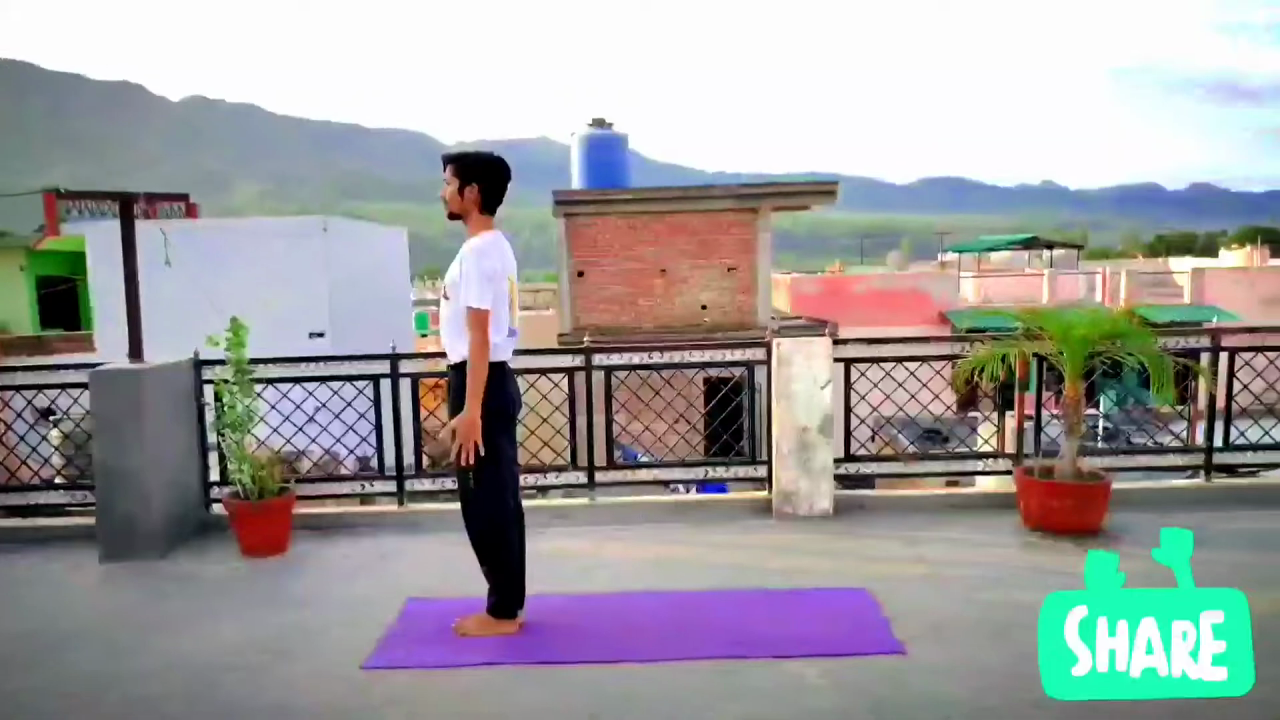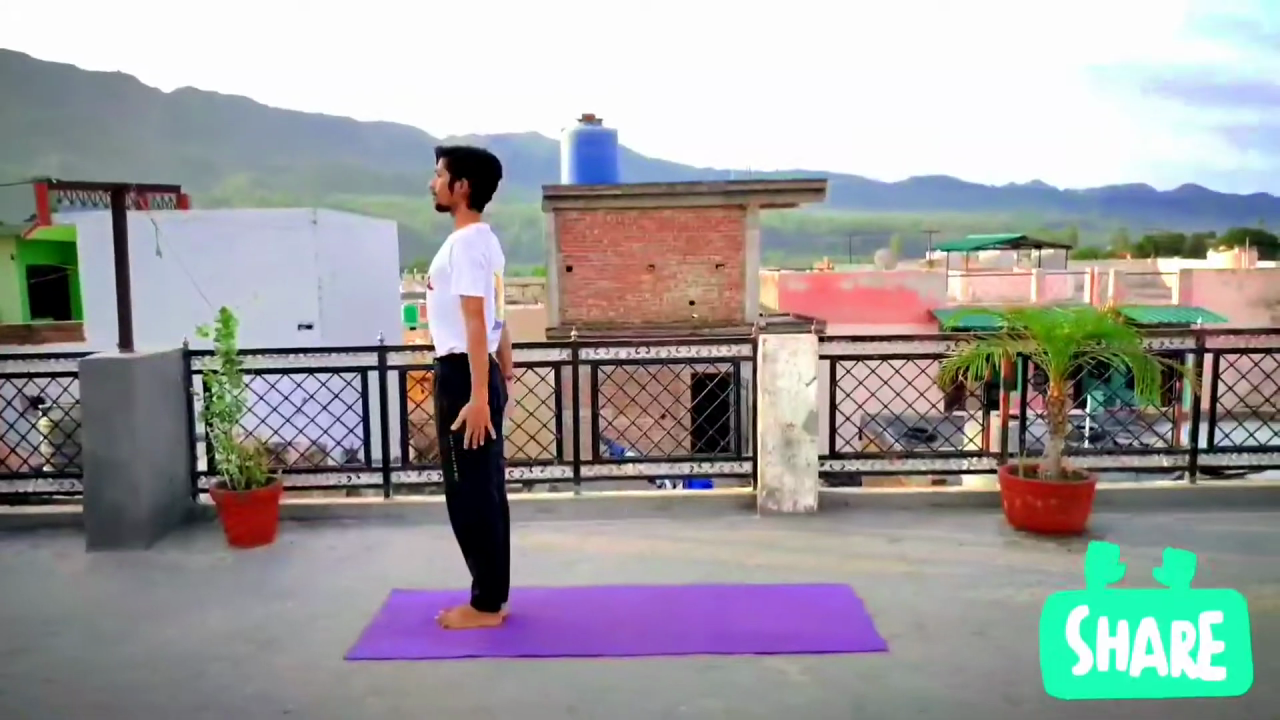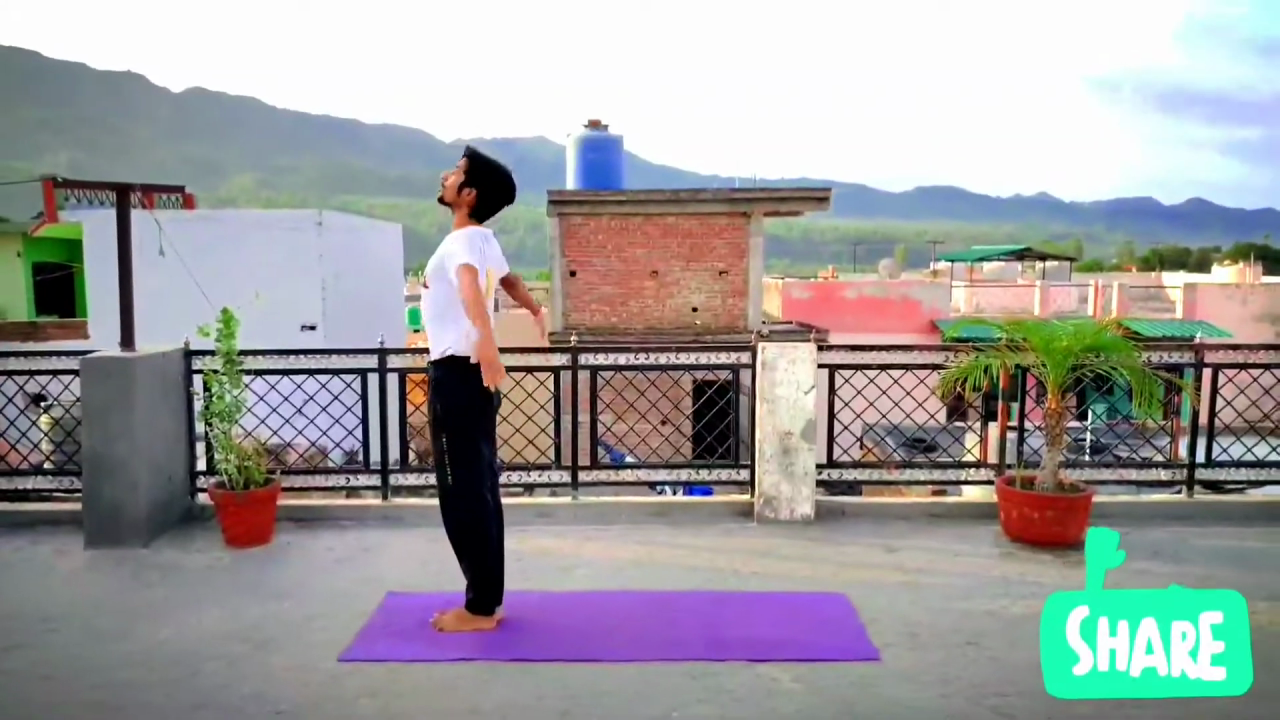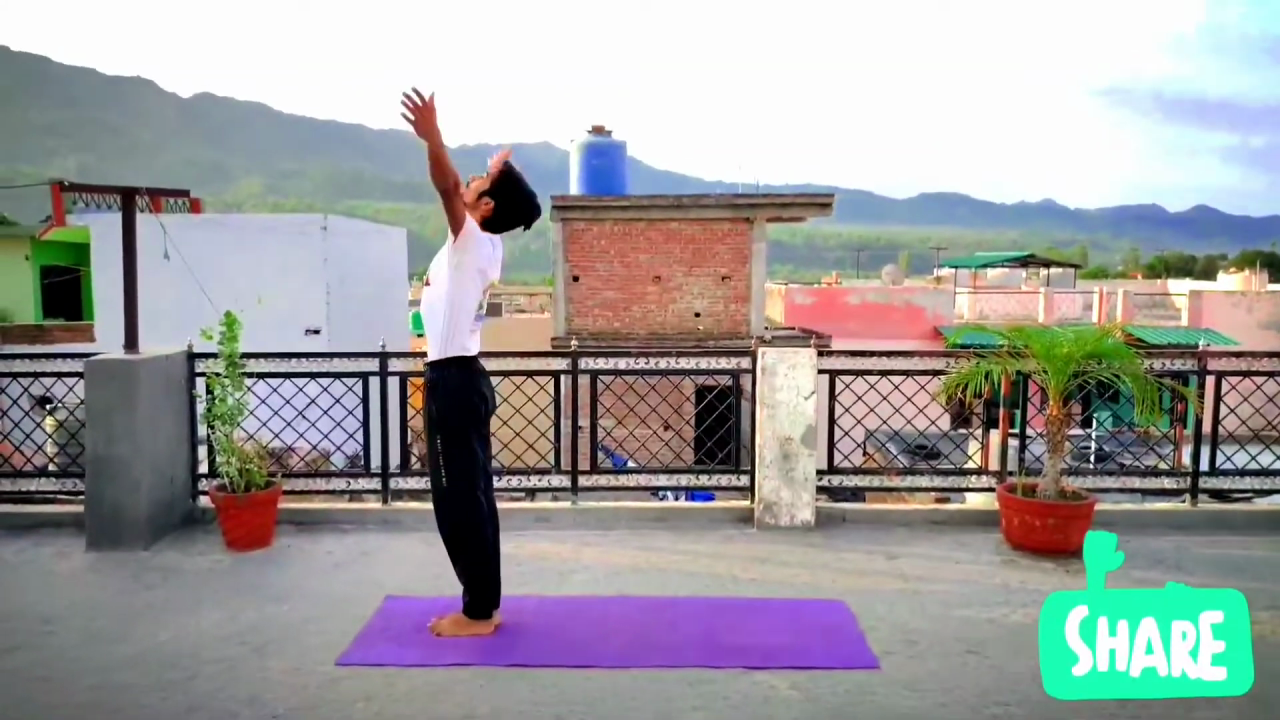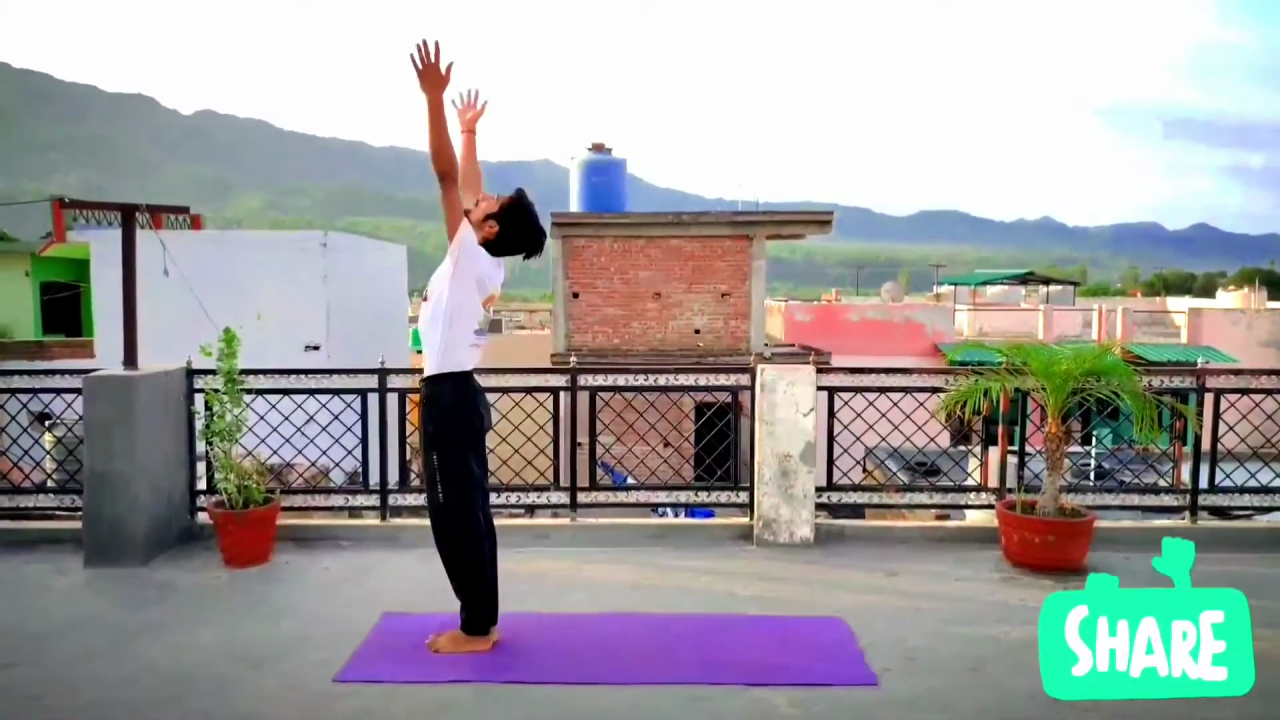
dt=0.2s
person 1, frame 1
left shoulder: (477, 252)
right shoulder: (496, 246)
left elbow: (479, 336)
left wrist: (471, 410)
left hip: (480, 385)
right hip: (496, 380)
left knee: (486, 501)
right knee: (498, 499)
left ankle: (502, 613)
right ankle: (507, 603)
person 1, frame 2
left shoulder: (464, 243)
right shoulder: (483, 238)
left elbow: (475, 324)
right elbow: (495, 319)
left wrist: (479, 396)
right wrist: (504, 371)
left hip: (462, 375)
right hip: (475, 374)
left knee: (470, 494)
right knee: (483, 491)
left ankle: (485, 605)
right ankle: (491, 595)
person 1, frame 3
left shoulder: (462, 240)
right shoulder: (484, 240)
left elbow: (473, 291)
right elbow: (511, 282)
left wrist: (484, 337)
right wrist: (535, 309)
left hip: (457, 377)
right hip: (464, 374)
left knee: (465, 497)
right knee: (476, 494)
left ankle: (480, 608)
right ankle: (485, 598)
person 1, frame 4
left shoulder: (471, 239)
right shoulder: (487, 244)
left elbow: (452, 198)
right elbow: (469, 196)
left wrist: (434, 137)
right wrist: (502, 171)
left hip: (452, 382)
right hip: (464, 379)
left knee: (460, 501)
right knee: (472, 496)
left ankle: (477, 613)
right ankle: (483, 603)
person 1, frame 5
left shoulder: (470, 258)
right shoulder: (486, 262)
left elbow: (448, 177)
right elbow: (465, 183)
left wrist: (435, 98)
right wrist: (469, 132)
left hip: (447, 397)
right hip: (460, 395)
left knee: (456, 516)
right knee: (469, 514)
left ankle: (475, 630)
right ankle: (481, 619)
